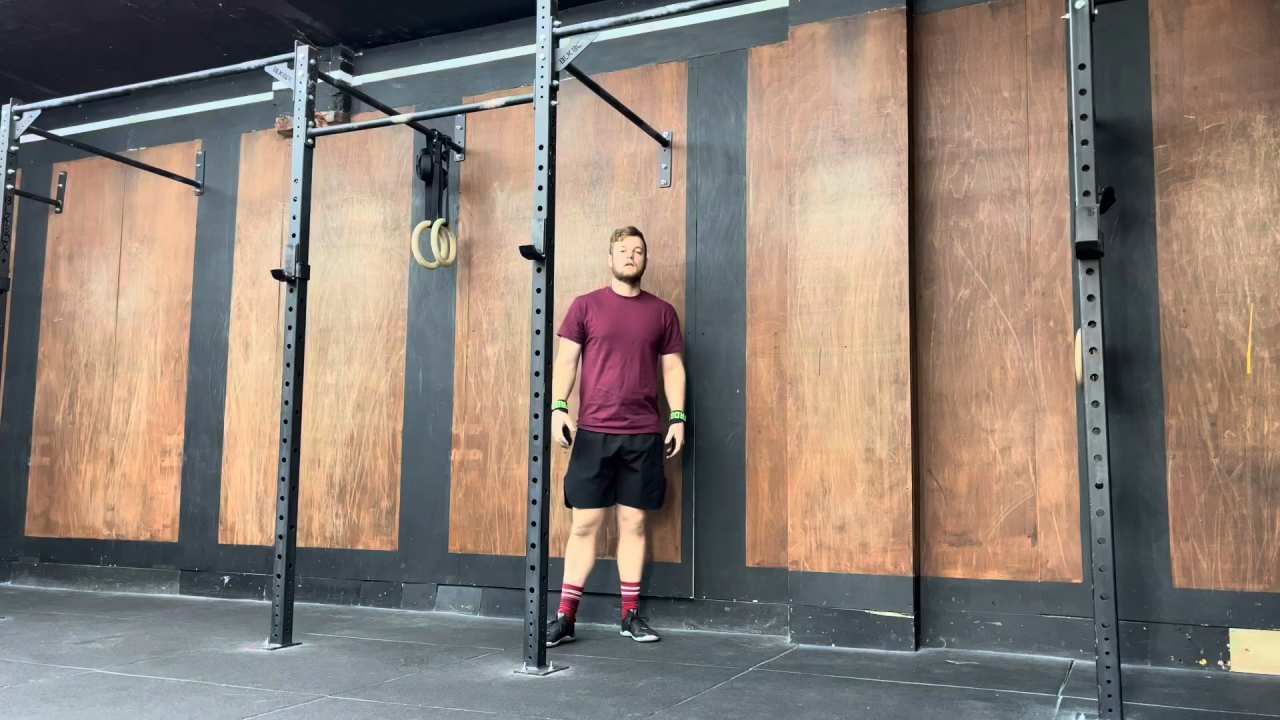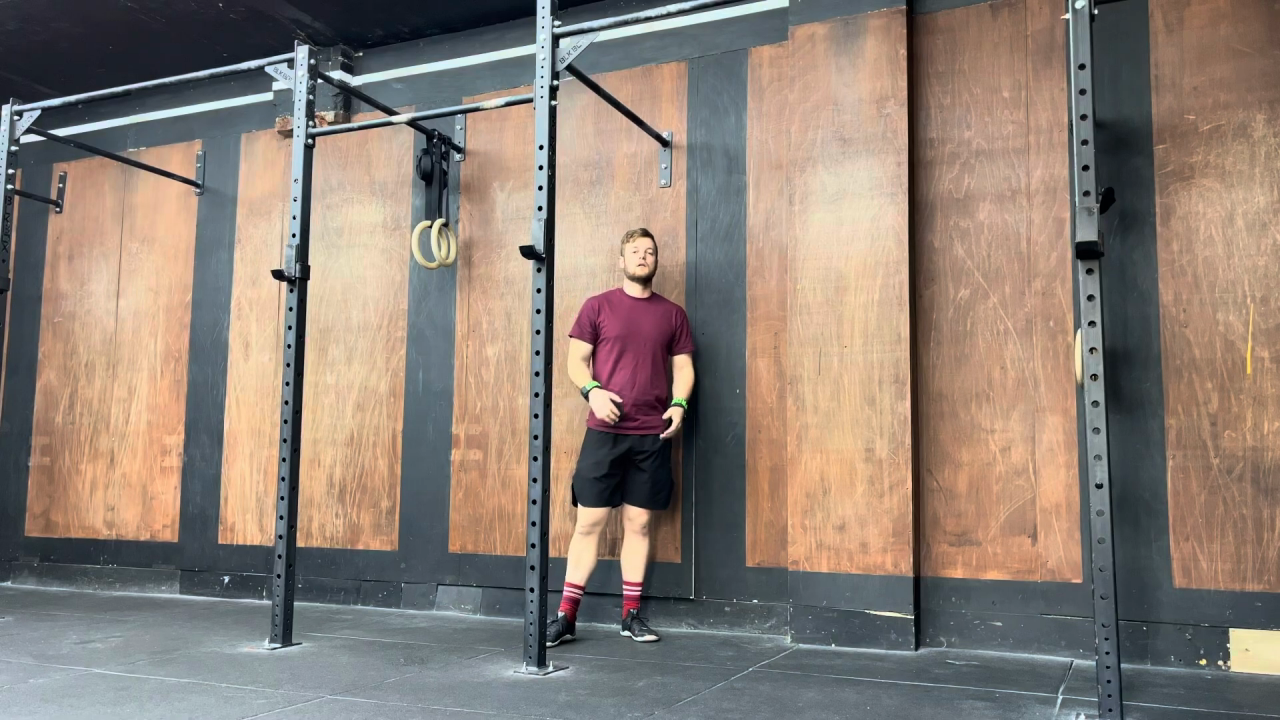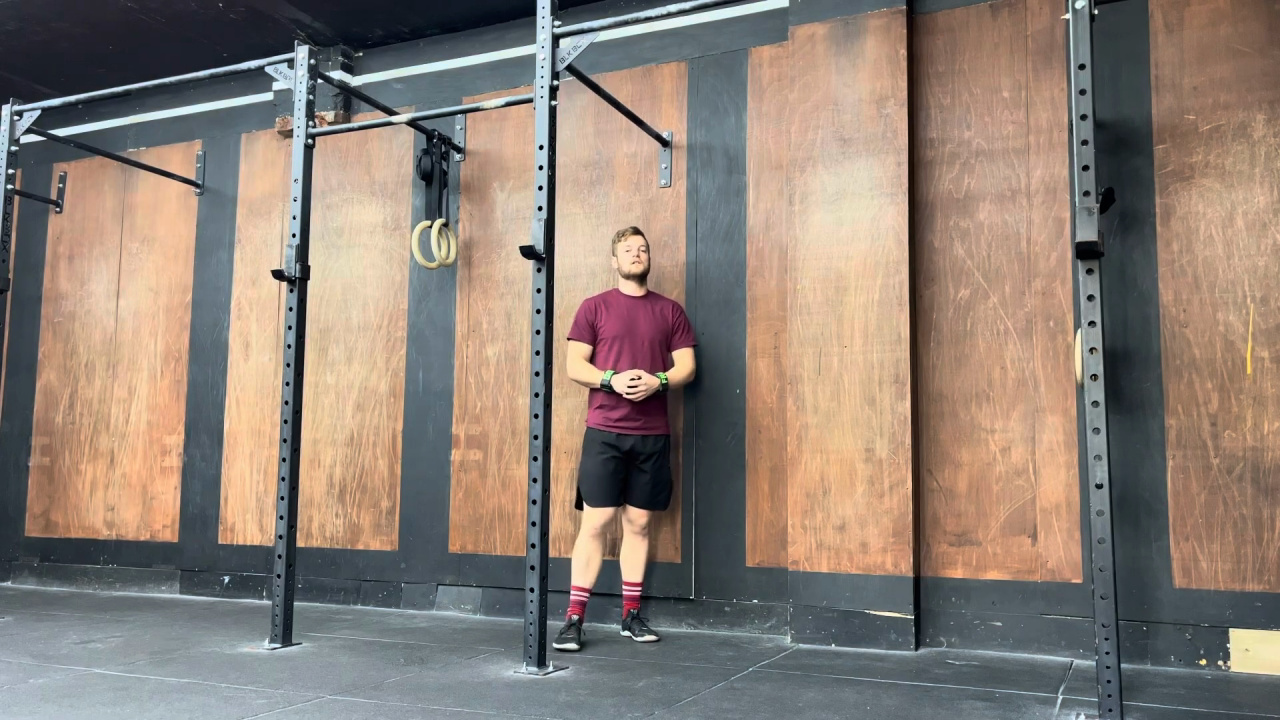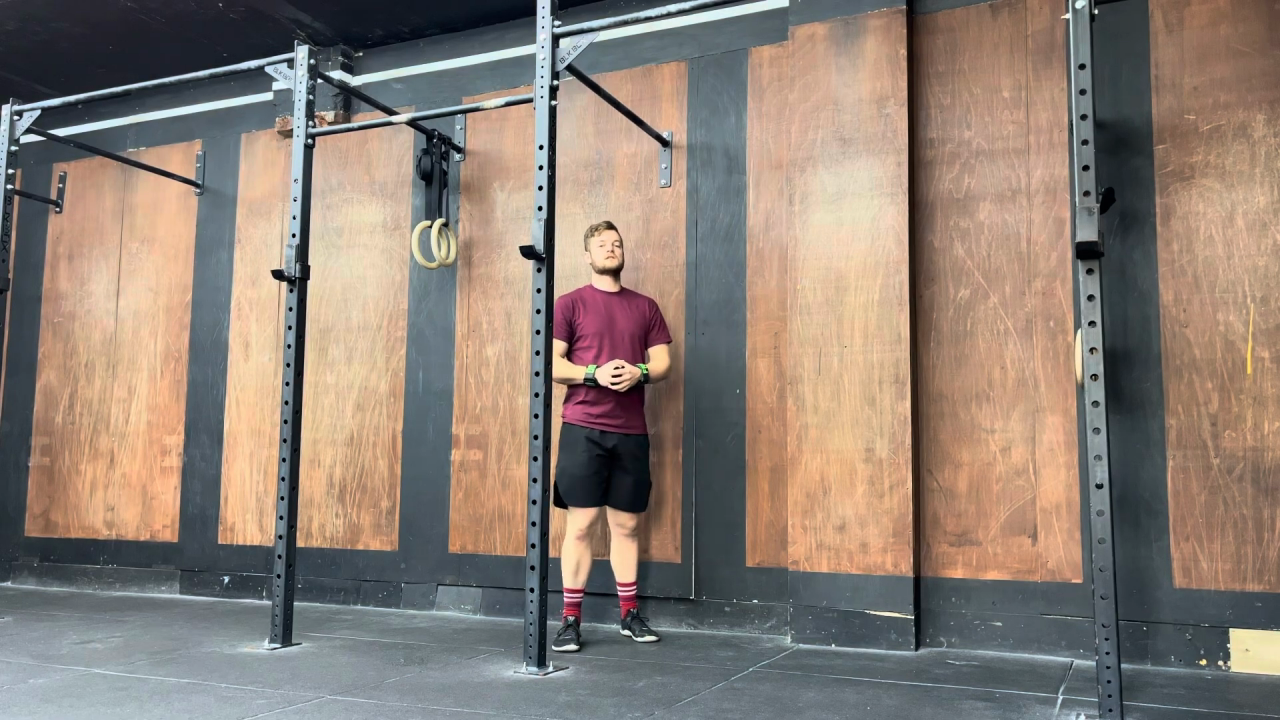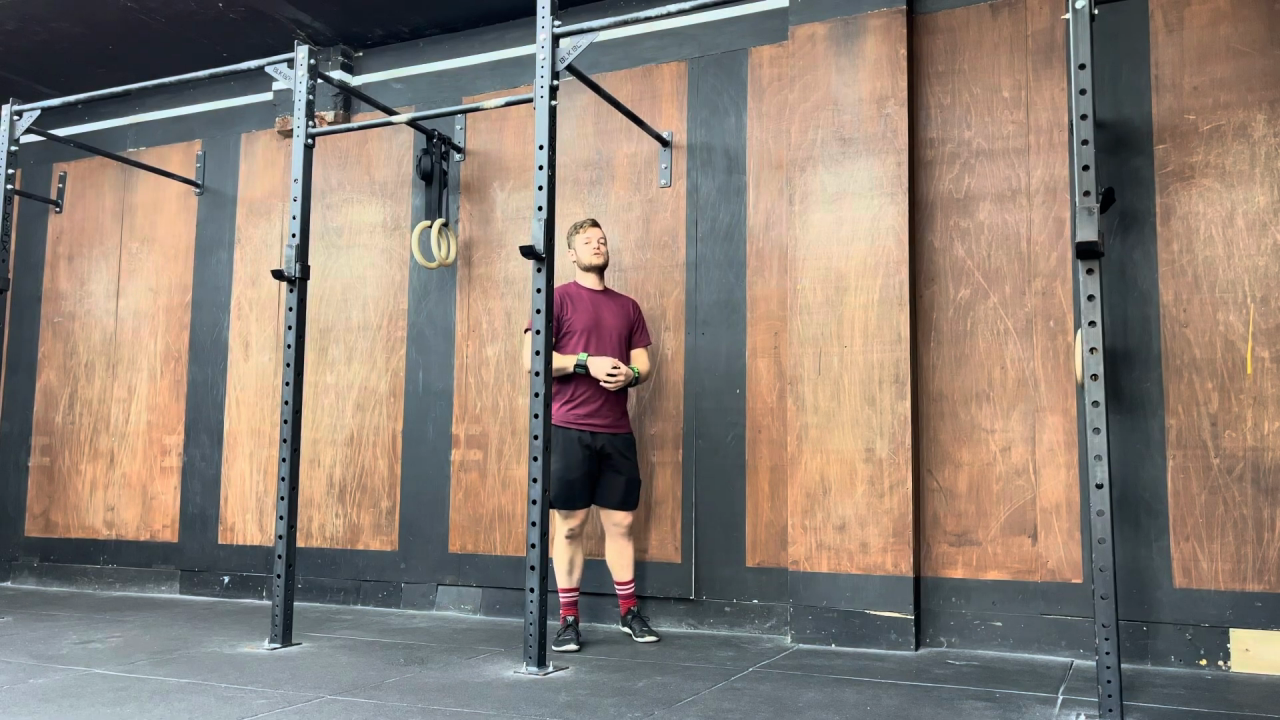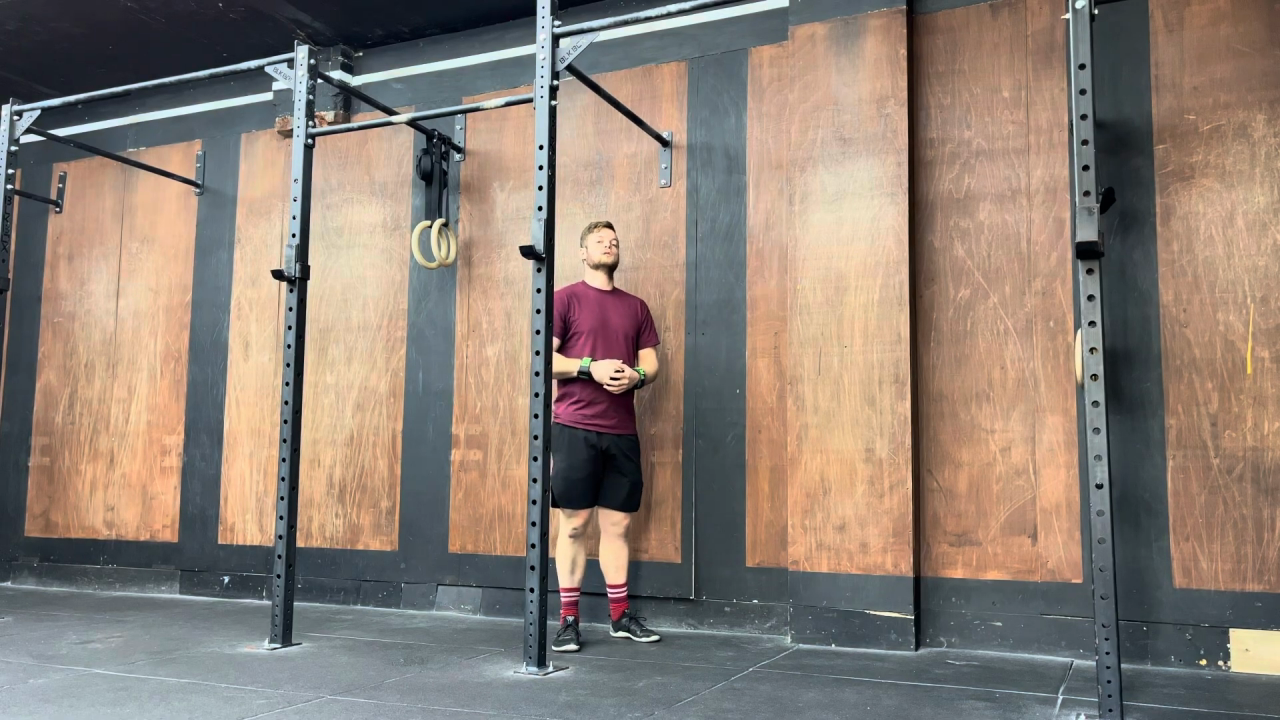
dt=0.5s
person 1, frame 1
left shoulder: (662, 311)
right shoulder: (585, 305)
left elbow: (673, 368)
right elbow: (566, 360)
left wrist: (678, 417)
right wrist: (559, 406)
left hip: (644, 434)
right hip: (593, 432)
left knee: (634, 524)
right knee: (585, 524)
left ankle: (631, 614)
right ankle: (565, 615)
person 1, frame 2
left shoulder: (673, 313)
right shoulder: (597, 306)
left elbow: (684, 368)
right elbow: (576, 362)
left wrist: (679, 404)
right wrist: (593, 391)
left hip: (652, 434)
right hip: (605, 431)
left knee: (639, 523)
right knee: (589, 522)
left ankle: (631, 614)
right ankle: (565, 615)
person 1, frame 3
left shoulder: (670, 310)
right shoulder: (594, 307)
left elbow: (687, 366)
right elbow: (574, 365)
left wrist: (658, 381)
right wrist: (612, 379)
left hip: (652, 434)
right hip: (605, 431)
left knee: (638, 524)
right knee: (595, 523)
left ankle: (631, 614)
right ankle: (574, 618)
person 1, frame 4
left shoulder: (645, 306)
right shoulder: (570, 303)
left elbow: (663, 362)
right elbow: (550, 363)
left wrist: (639, 372)
right wrist: (594, 373)
left hip: (631, 431)
right hip: (583, 429)
left knee: (626, 524)
right knee: (580, 524)
left ankle: (630, 614)
right ankle: (570, 619)
person 1, frame 5
left shoulder: (627, 306)
right shoulder: (557, 299)
left elbow: (644, 363)
right elbow: (533, 358)
left wrist: (629, 374)
right wrist: (586, 362)
left hip: (617, 432)
right hip: (569, 430)
left knee: (621, 523)
right knee: (570, 525)
left ankle: (629, 611)
right ankle: (568, 619)
person 1, frame 6
left shoulder: (636, 306)
right shoulder: (565, 299)
left elbow: (651, 362)
left wrist: (637, 376)
right wrist: (590, 368)
left hip: (622, 432)
right hip: (575, 429)
left knee: (617, 525)
right knee: (574, 524)
left ankle: (621, 615)
right ankle: (569, 620)
